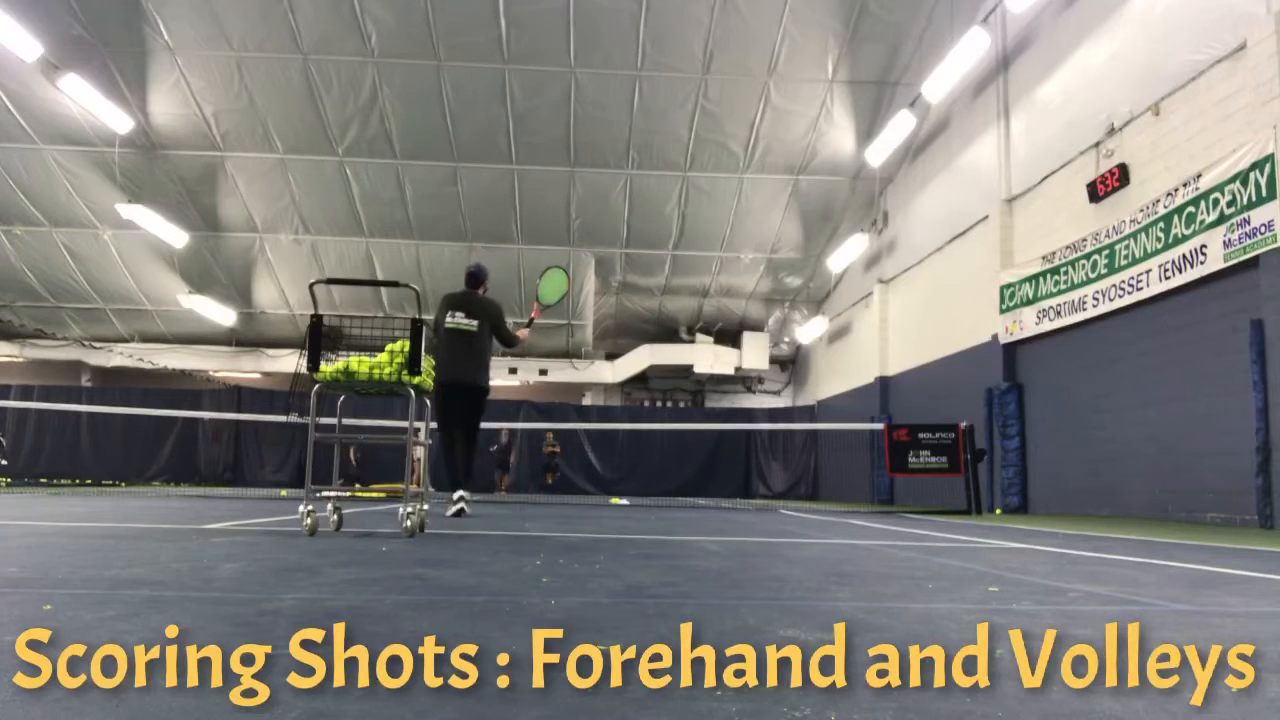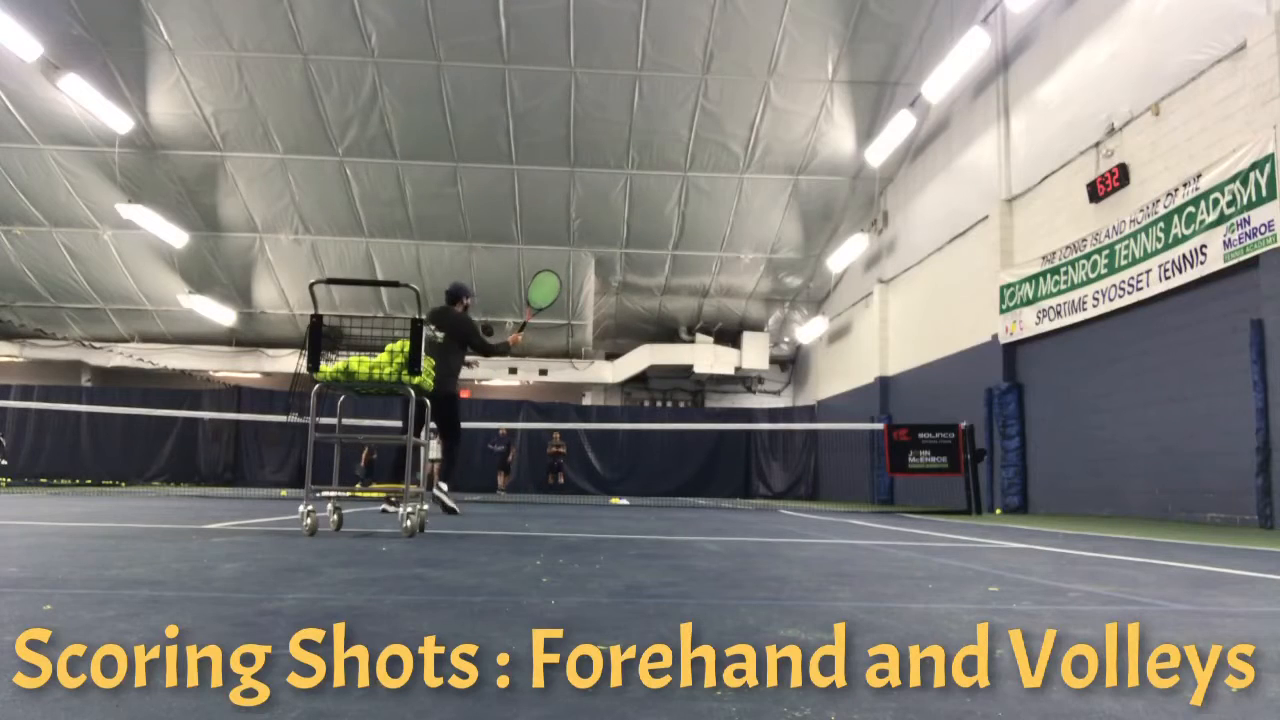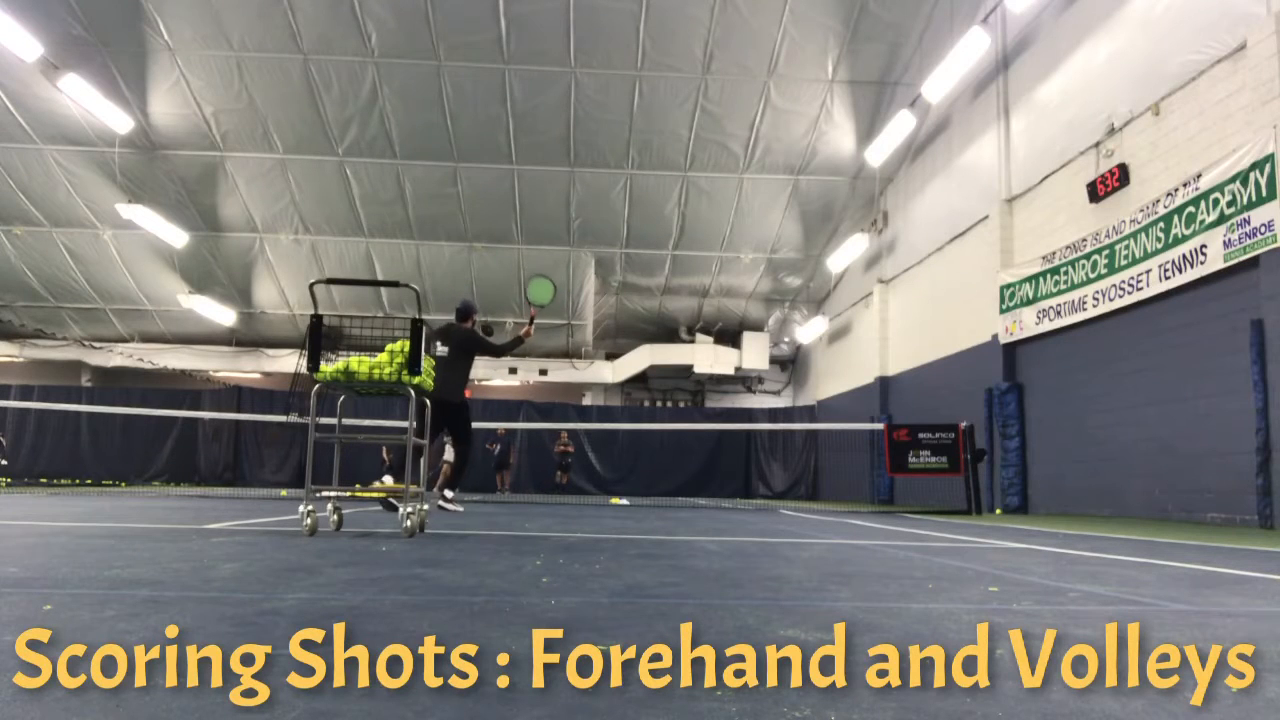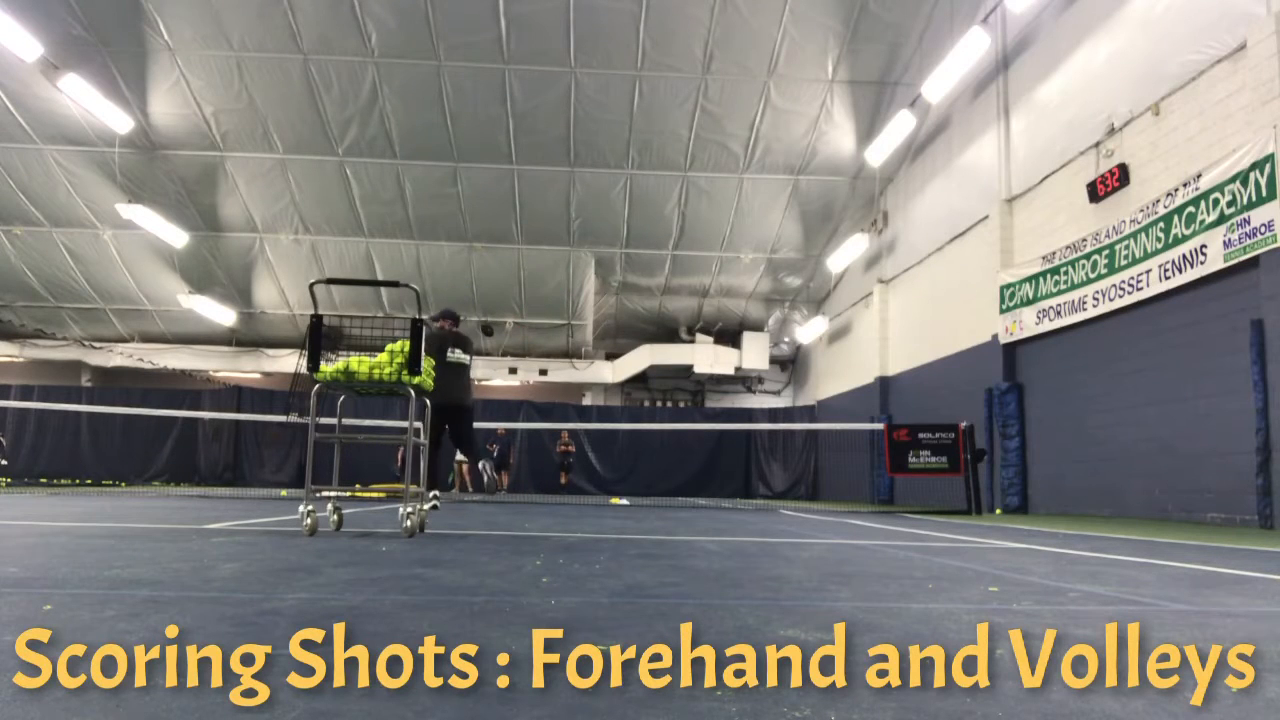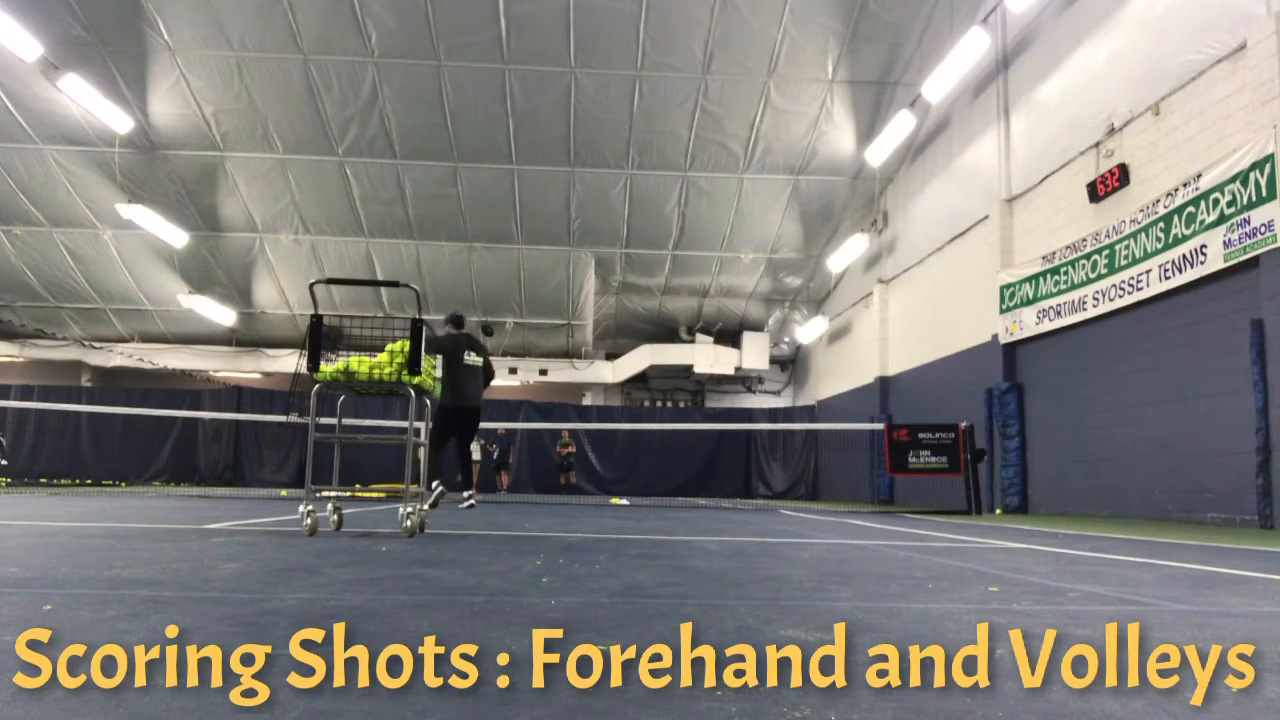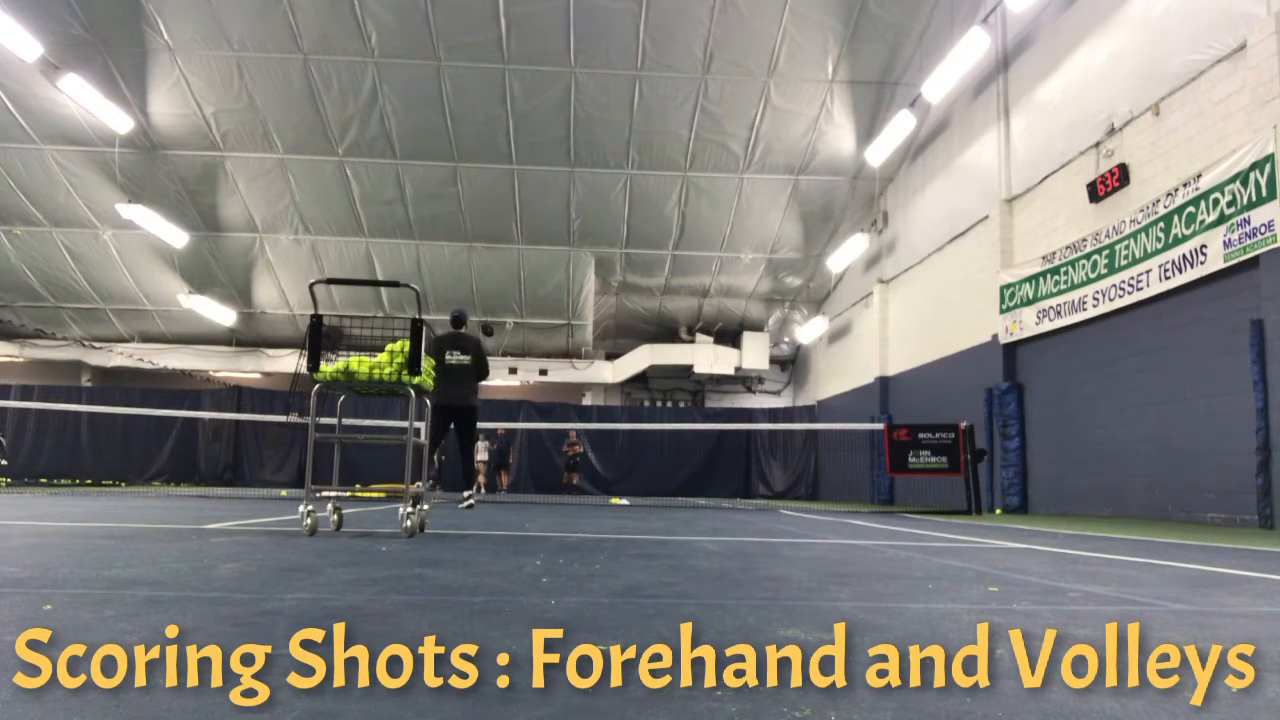
dt=0.5s
person 1, frame 1
left shoulder: (447, 301)
right shoulder: (491, 307)
right elbow: (507, 341)
right wrist: (520, 336)
left hip: (444, 379)
right hip: (474, 382)
left knee: (448, 436)
right knee: (467, 438)
left ankle: (458, 496)
right ankle: (462, 491)
person 1, frame 2
left shoulder: (432, 316)
right shoulder: (463, 321)
right elbow: (485, 349)
right wrist: (509, 343)
right hip: (443, 388)
right knee: (451, 440)
right ankle: (442, 486)
person 1, frame 3
left shoulder: (437, 334)
right shoulder: (469, 336)
right elbow: (497, 351)
right wrist: (522, 337)
left hip: (429, 397)
right hip: (453, 399)
left knee: (419, 445)
right knee: (463, 448)
right ankle: (447, 495)
person 1, frame 4
left shoulder: (434, 338)
right shoulder: (467, 343)
left hip: (437, 401)
right hip: (462, 402)
left knee: (431, 448)
right knee: (467, 443)
left ankle: (432, 494)
right ankle: (482, 463)
person 1, frame 5
left shoulder: (451, 340)
right shoulder: (479, 345)
left elbow: (429, 344)
right elbow: (490, 374)
left hip: (452, 403)
right hip: (474, 405)
left knee: (435, 445)
right knee: (464, 448)
left ankle: (436, 484)
right ankle: (469, 493)
person 1, frame 6
left shoulder: (439, 341)
right shoulder: (475, 343)
right elbow: (484, 372)
left hip: (443, 402)
right hip: (467, 404)
left knee: (430, 447)
right knee: (467, 449)
right ankle: (468, 494)
